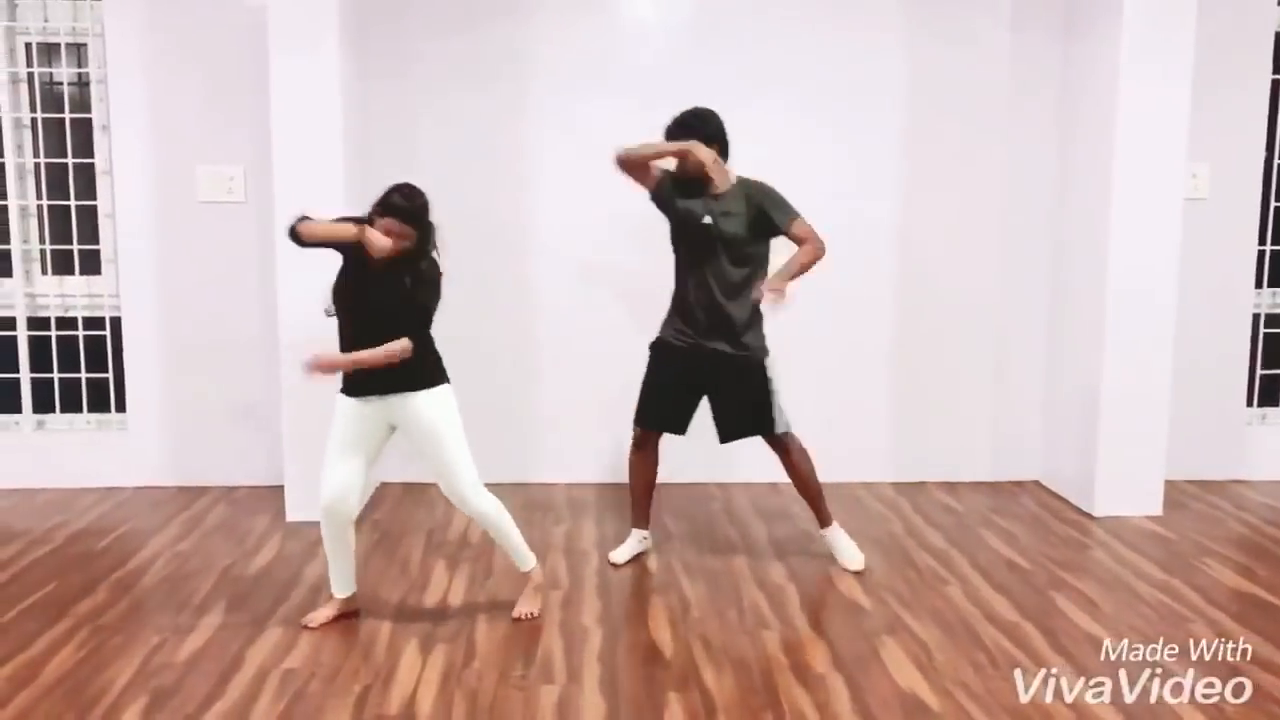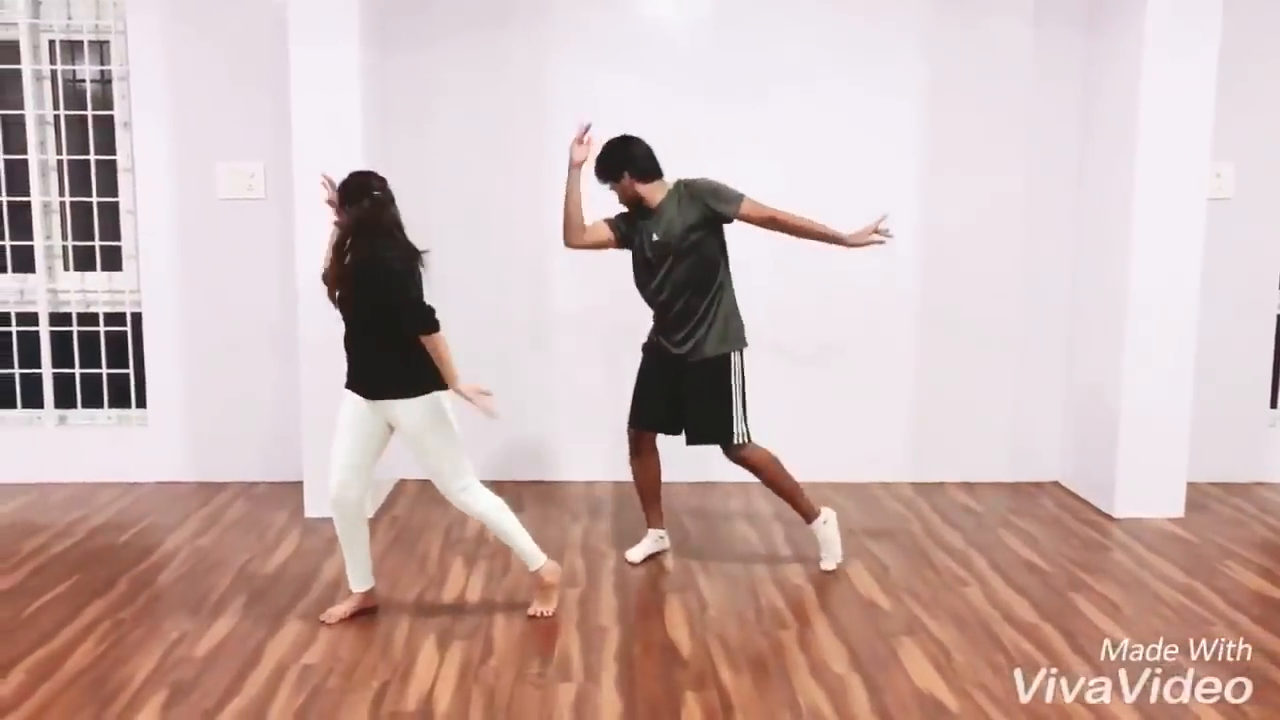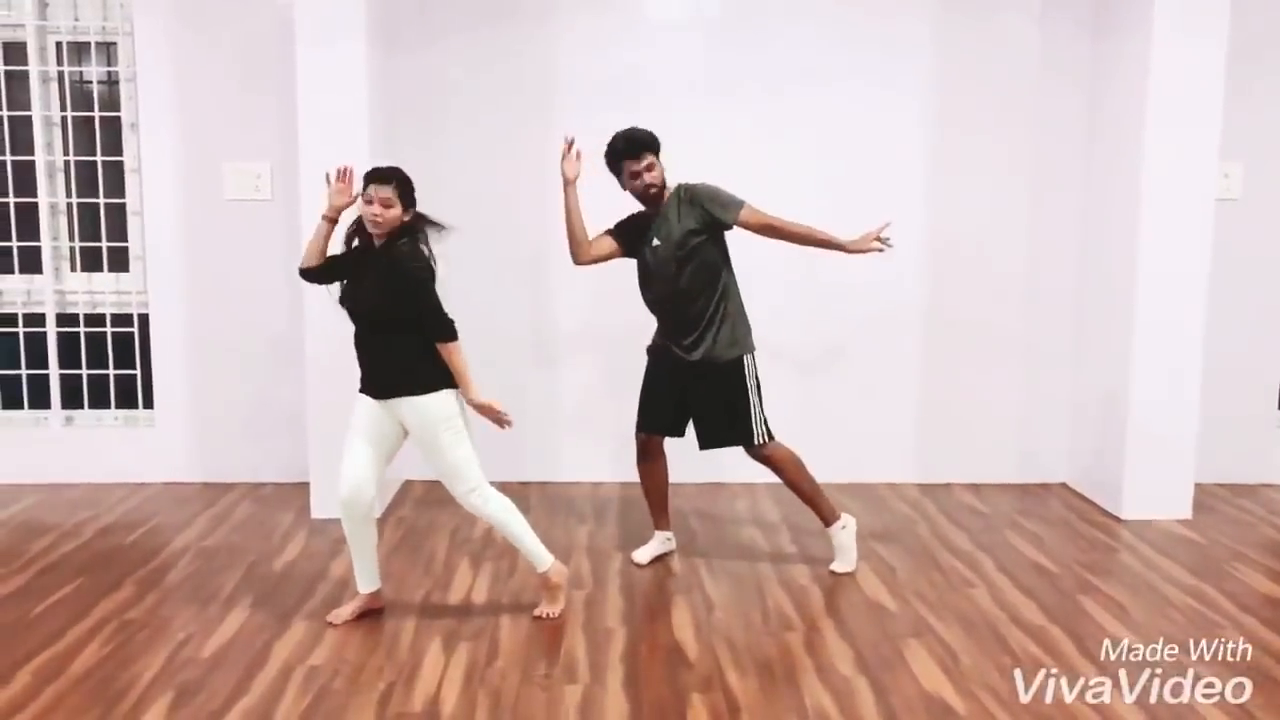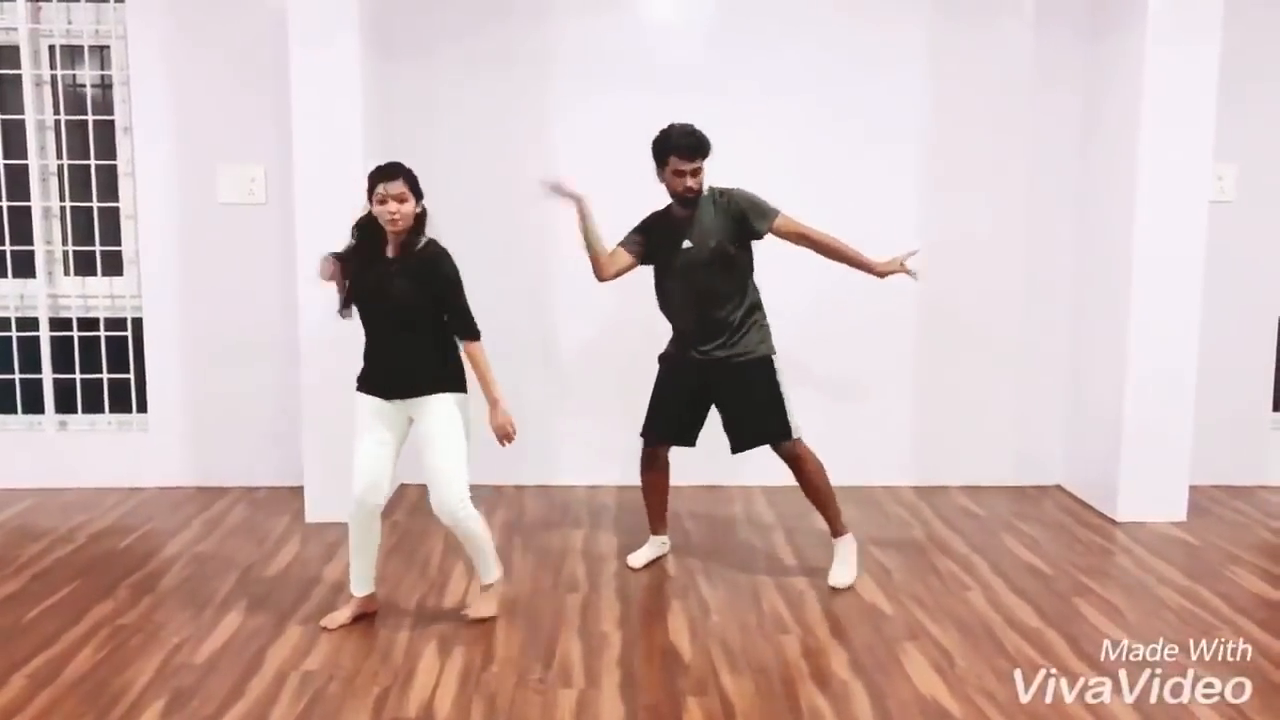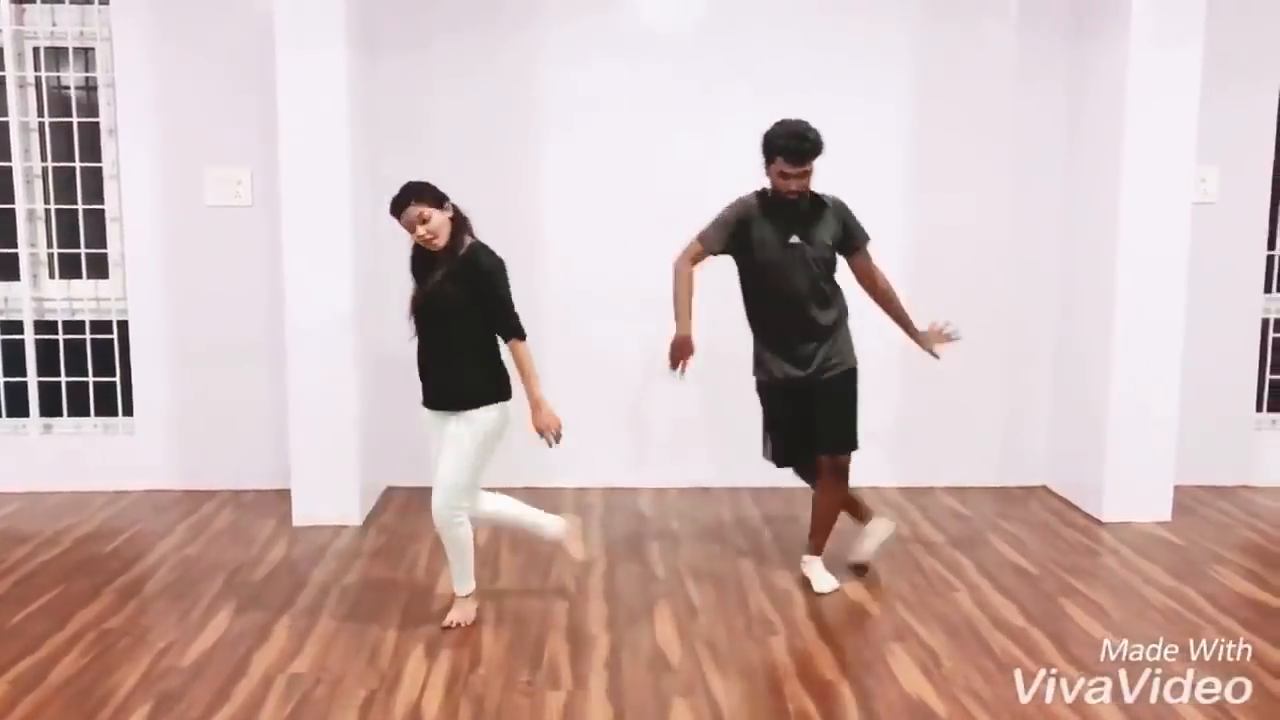
dt=0.4s
person 1, frame 1
left shoulder: (756, 197)
right shoulder: (676, 193)
left elbow: (812, 244)
right elbow: (625, 159)
left wrist: (777, 279)
right wrist: (670, 149)
left hip: (739, 346)
right hip: (680, 341)
left knee: (780, 439)
right knee: (646, 433)
left ankle: (830, 529)
right ankle: (640, 533)
person 1, frame 2
left shoulder: (698, 195)
right shoulder: (632, 222)
left elbow: (769, 217)
right elbow: (575, 237)
left wrist: (845, 239)
right wrist: (574, 170)
left hip: (716, 346)
right hip: (665, 346)
left knee: (738, 447)
right knee: (639, 434)
left ankle: (820, 520)
right ankle: (656, 532)
person 1, frame 3
left shoulder: (699, 200)
right shoulder: (633, 229)
left elbow: (768, 225)
right elbow: (581, 254)
left wrist: (846, 245)
right wrist: (570, 187)
left hip: (724, 350)
right hip: (671, 350)
left knee: (760, 446)
right knee: (647, 439)
left ankle: (838, 523)
right ankle: (663, 534)
person 1, frame 4
left shoulder: (731, 205)
right shoulder: (652, 229)
left elbow: (799, 233)
right elbow: (604, 270)
left wrist: (869, 264)
right wrist: (583, 211)
left hip: (745, 352)
right hip: (685, 355)
left knee: (788, 446)
right knee: (654, 444)
left ankle: (843, 538)
right ankle: (658, 537)
person 1, frame 5
left shoulder: (834, 213)
right shoulder: (746, 213)
left elbow: (871, 276)
right elbow: (686, 260)
left wrist: (916, 335)
right wrist: (684, 326)
left hip: (832, 360)
right hip: (777, 366)
left knee: (832, 462)
right knee: (800, 464)
left ankle: (813, 556)
right ankle: (870, 520)
person 2, frame 1
left shoulder: (422, 271)
right shoulder: (358, 245)
left elbow: (412, 340)
right elbow: (301, 231)
left wrist: (347, 360)
right wrist: (360, 233)
left hip: (418, 390)
right hip: (359, 393)
left knee: (466, 490)
right knee: (335, 501)
left ankle: (531, 571)
right ankle: (343, 596)
person 2, frame 2
left shoulder: (387, 258)
right shoulder: (366, 255)
left elbow: (423, 322)
right elbow: (334, 284)
left wrist: (454, 382)
right wrist: (339, 229)
left hip: (412, 393)
right hip: (363, 392)
left knee: (462, 489)
right knee: (343, 494)
left ankle: (545, 571)
right ankle: (363, 591)
person 2, frame 3
left shoulder: (408, 261)
right shoulder: (365, 255)
left elbow: (441, 328)
right elbow: (311, 269)
left wrist: (469, 392)
right wrist: (332, 214)
left hip: (426, 392)
right hip: (377, 395)
left knee: (472, 491)
right knee: (353, 494)
left ankle: (551, 572)
right ankle: (369, 593)
person 2, frame 4
left shoulder: (432, 258)
right shoulder: (365, 252)
left elbow: (465, 330)
right elbow: (354, 290)
left wrist: (495, 401)
right wrist: (334, 274)
left hip: (437, 392)
right hip: (378, 391)
left knee: (449, 500)
right knee: (366, 495)
left ankle: (491, 581)
right ankle: (361, 597)
person 2, frame 5
left shoulder: (480, 262)
right shoulder: (431, 264)
left elbow: (512, 330)
left wrist: (538, 402)
left hip: (480, 402)
right hip: (445, 400)
left knee: (449, 506)
right knee: (462, 501)
left ankle: (465, 594)
right ankle: (555, 528)
